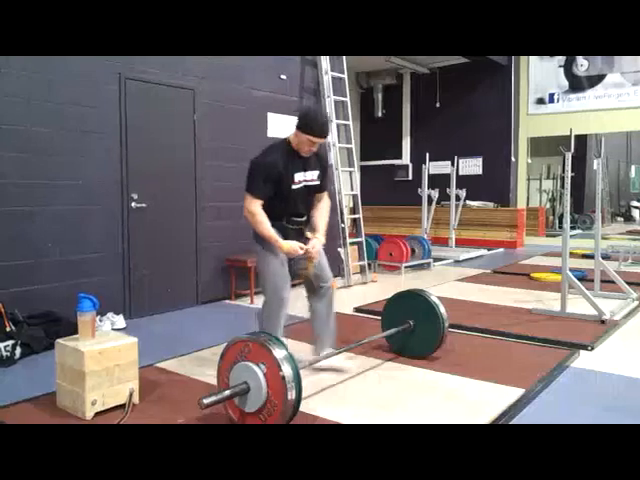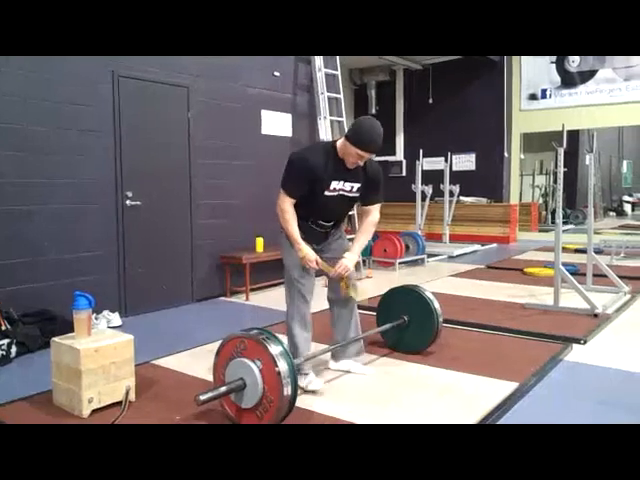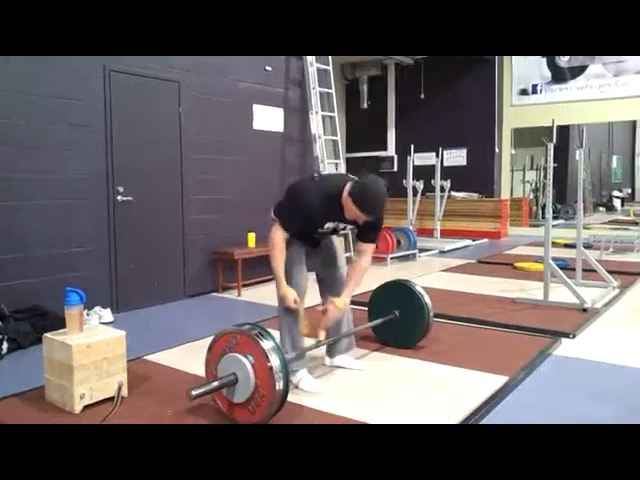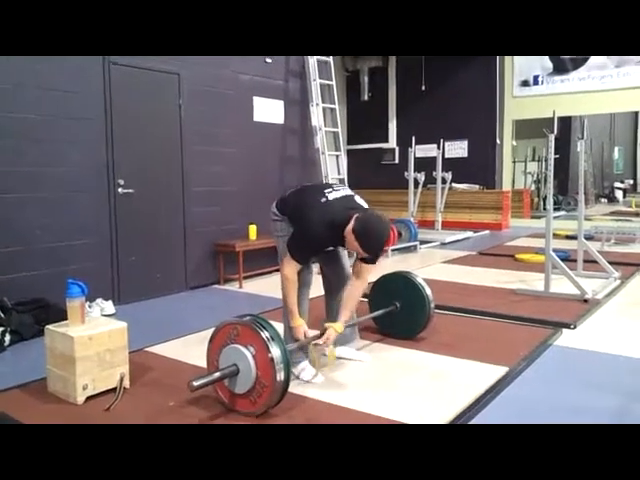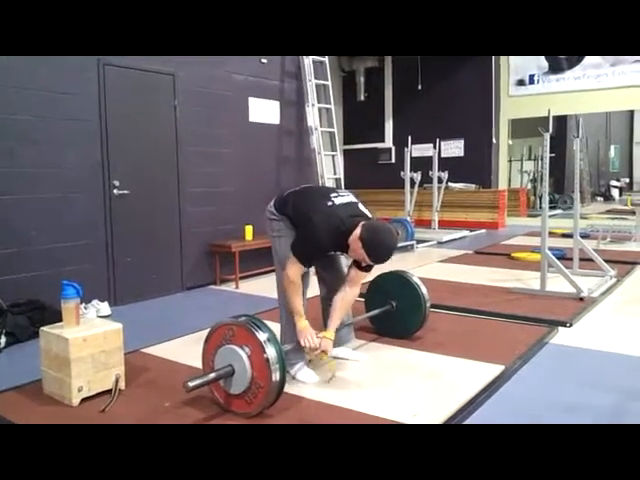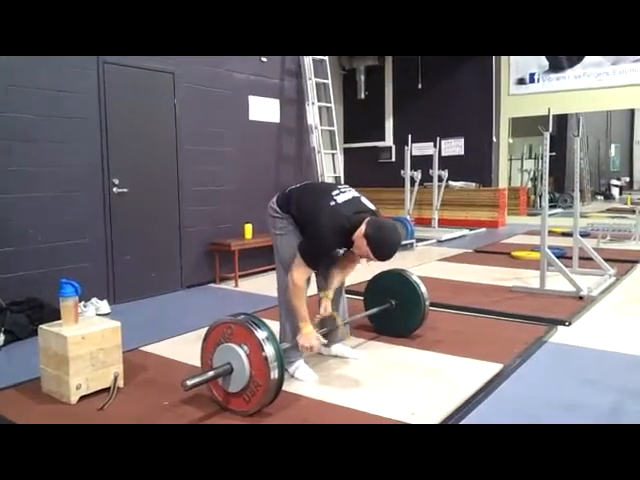
dt=0.5s
person 1, frame 1
left shoulder: (319, 160)
right shoulder: (269, 161)
left elbow: (322, 200)
right elbow: (251, 208)
left wrist: (319, 237)
right wrist: (280, 243)
left hip: (304, 233)
right hip: (272, 235)
left knee: (323, 285)
right knee: (279, 297)
left ankle: (324, 350)
person 1, frame 2
left shoulder: (371, 171)
right shoulder: (308, 160)
left elbow: (371, 216)
right elbow: (284, 203)
left wrist: (352, 255)
right wrist: (300, 247)
left hip: (333, 234)
right hip: (299, 232)
left knee: (345, 292)
right knee: (301, 295)
left ankle: (343, 356)
right ankle: (300, 368)
person 1, frame 3
left shoulder: (371, 210)
right shoulder: (309, 196)
left elbow: (363, 256)
right elbow: (277, 235)
left wrist: (341, 300)
right wrist: (282, 286)
left hip: (323, 236)
right hip: (290, 233)
left knee: (337, 287)
right knee: (295, 298)
left ankle: (338, 352)
right ankle: (294, 367)
person 1, frame 4
left shoulder: (371, 232)
right shoulder: (316, 227)
left elbow: (358, 280)
right elbow: (289, 271)
left wrist: (339, 325)
right wrist: (295, 321)
right hip: (288, 218)
left knee: (341, 278)
right knee: (300, 283)
left ankle: (342, 342)
right ankle: (297, 358)
person 1, frame 5
left shoulder: (371, 238)
right shoulder: (321, 231)
left elbow: (350, 287)
right elbow: (291, 273)
left wrist: (329, 334)
right wrist: (302, 323)
right hip: (284, 218)
left knee: (336, 279)
right knee: (296, 284)
left ankle: (338, 343)
right ankle: (293, 359)
person 1, frame 6
left shoulder: (375, 226)
right shoulder: (328, 230)
left elbow: (348, 260)
right elbow: (297, 279)
left wrist: (328, 294)
right wrist: (306, 328)
left hip: (315, 209)
right hip: (286, 215)
left knee: (334, 279)
right knee: (291, 279)
left ankle: (333, 341)
right ankle: (292, 357)
